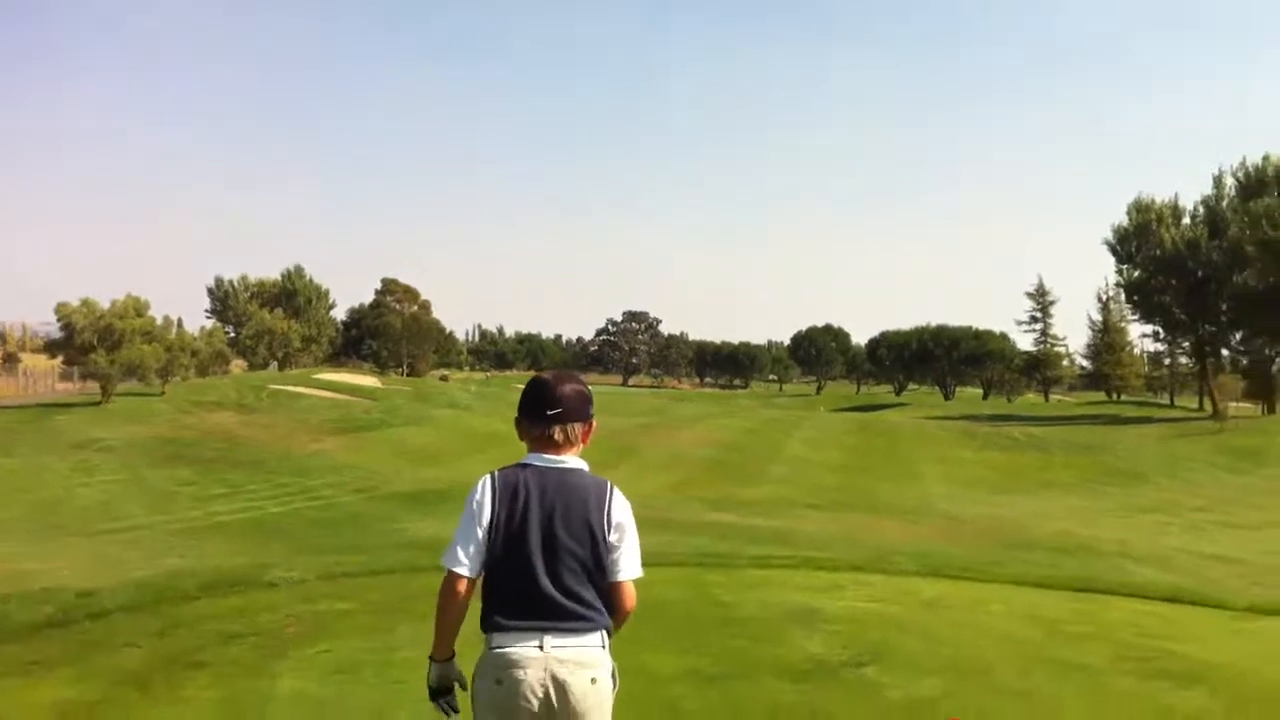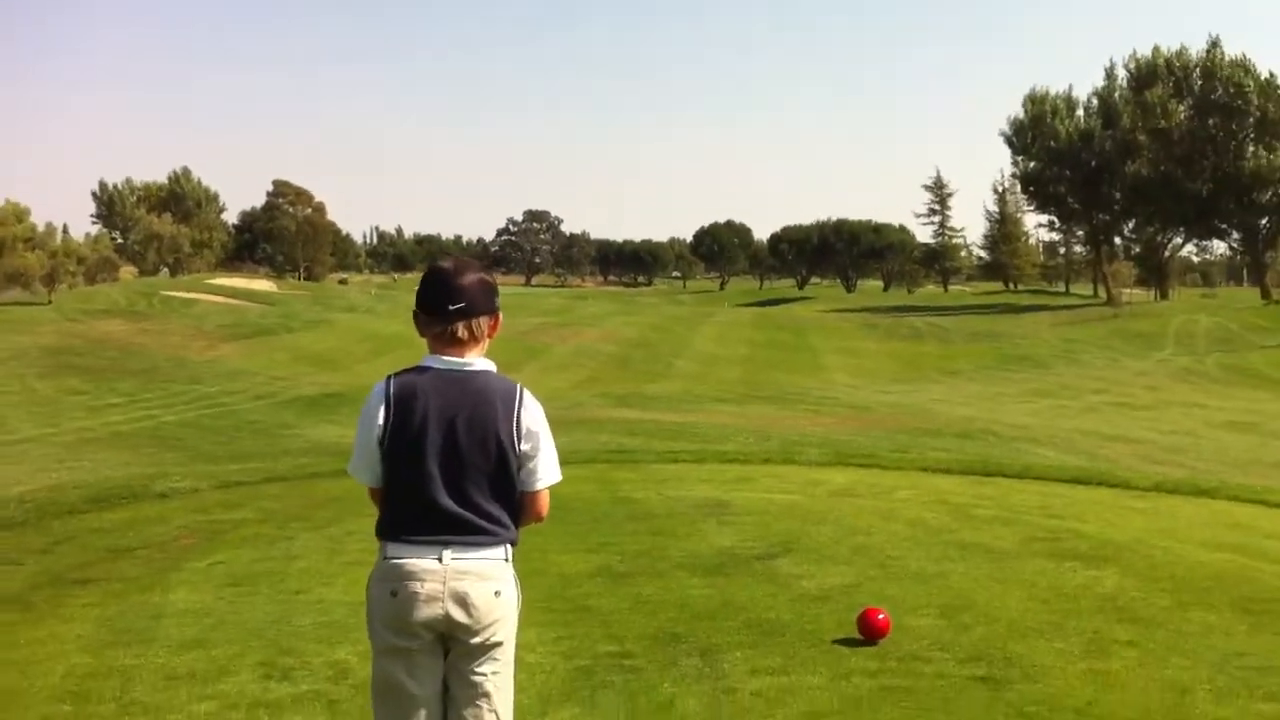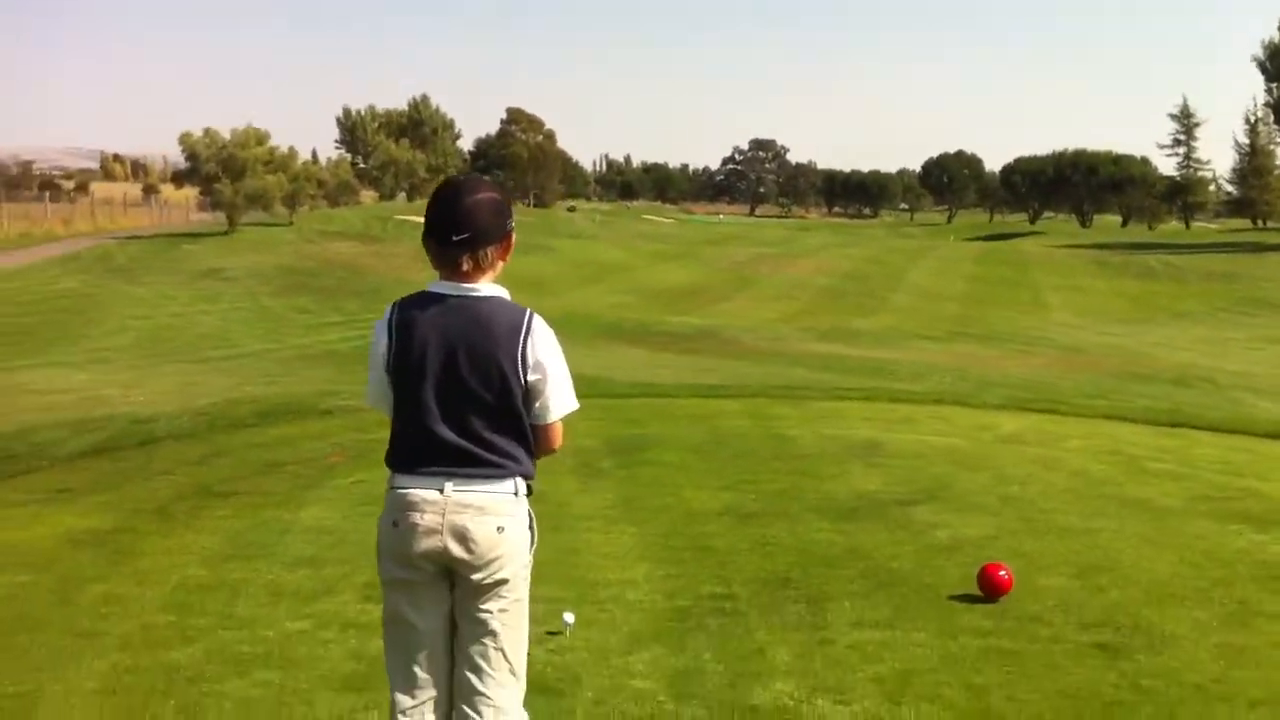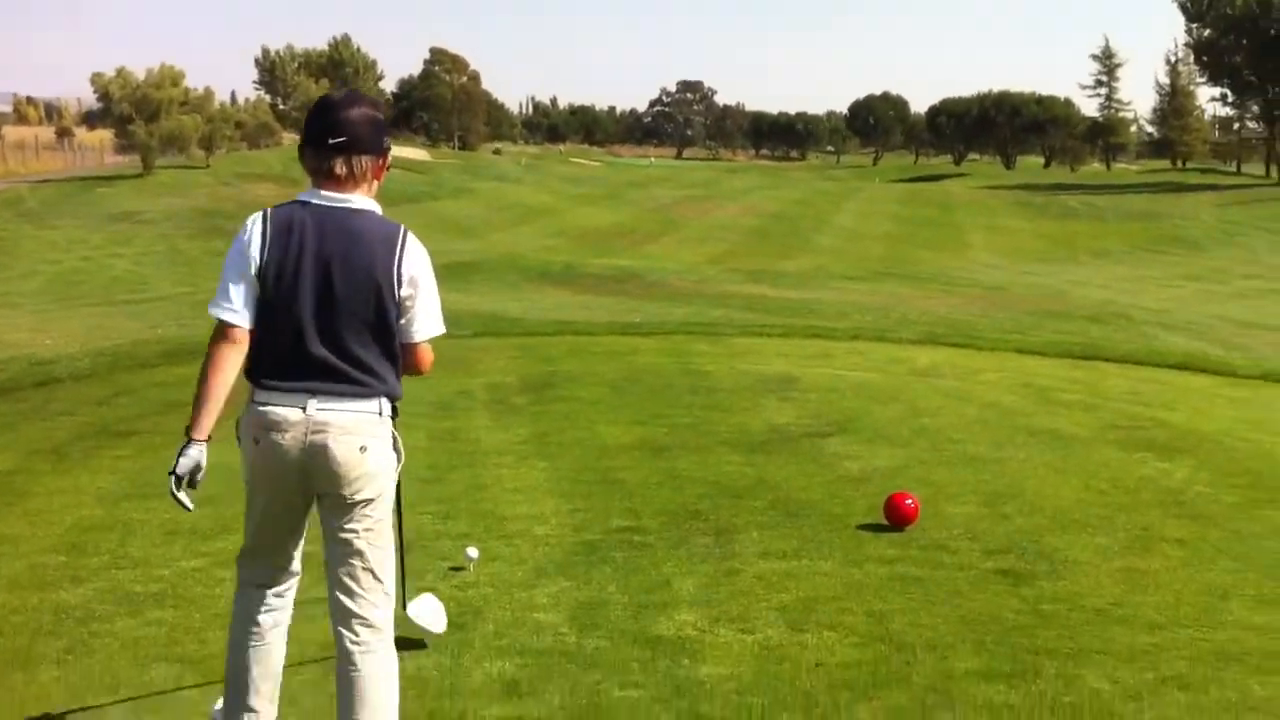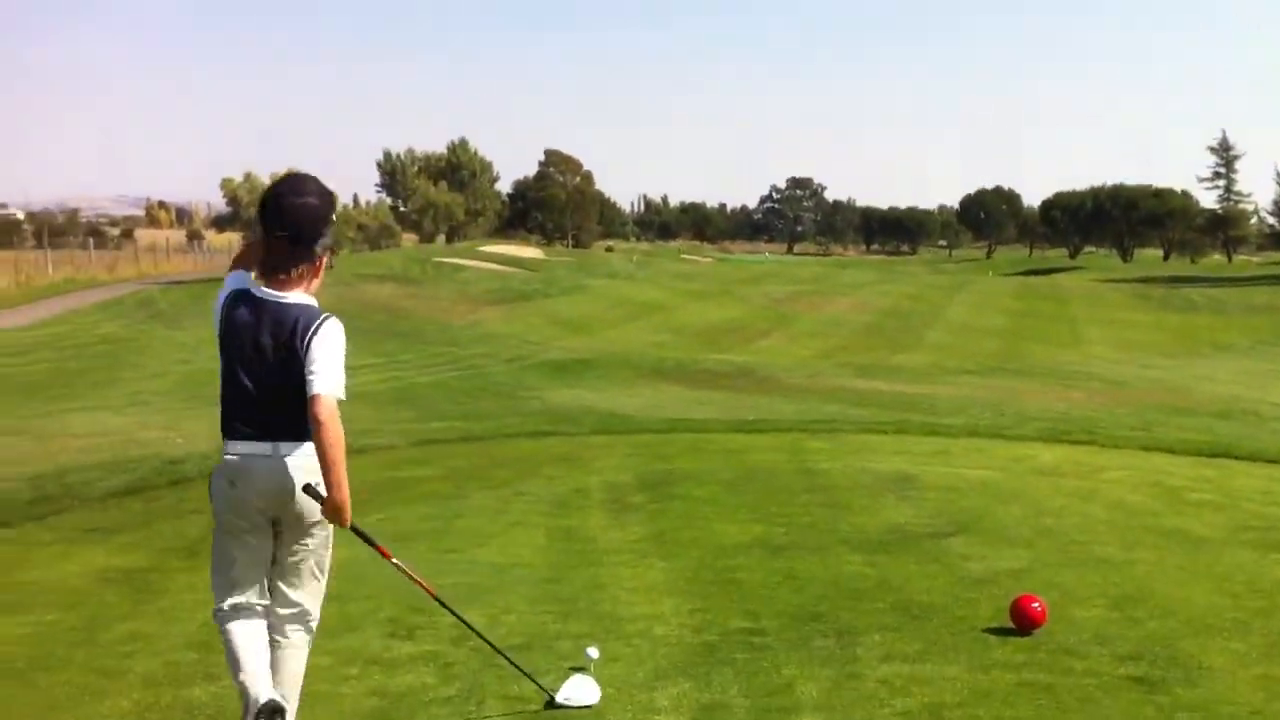
dt=1s
person 1, frame 1
left shoulder: (492, 489)
right shoulder: (608, 498)
left elbow: (458, 587)
right elbow: (624, 601)
left wrist: (441, 658)
left hip: (510, 662)
right hip: (585, 664)
person 1, frame 2
left shoulder: (389, 394)
right shoulder: (518, 402)
left elbow: (377, 492)
right elbow: (536, 507)
left hip: (405, 575)
right hip: (486, 577)
person 1, frame 3
left shoulder: (396, 321)
right shoulder: (528, 329)
left elbow: (394, 414)
right elbow: (550, 438)
left hip: (411, 507)
right hip: (494, 513)
person 1, frame 4
left shoulder: (262, 230)
right shoulder: (401, 247)
left elbow: (230, 340)
right elbow: (419, 360)
left wrist: (197, 436)
left hip: (272, 422)
right hip: (358, 430)
left knee: (263, 578)
right knee: (363, 609)
person 1, frame 5
left shoulder: (233, 307)
right shoulder: (322, 327)
left elbow: (241, 266)
right elbow: (323, 411)
left wrist: (271, 231)
right wrist: (339, 490)
left hip: (240, 468)
right hip: (301, 471)
left knee: (239, 603)
right knee: (294, 612)
